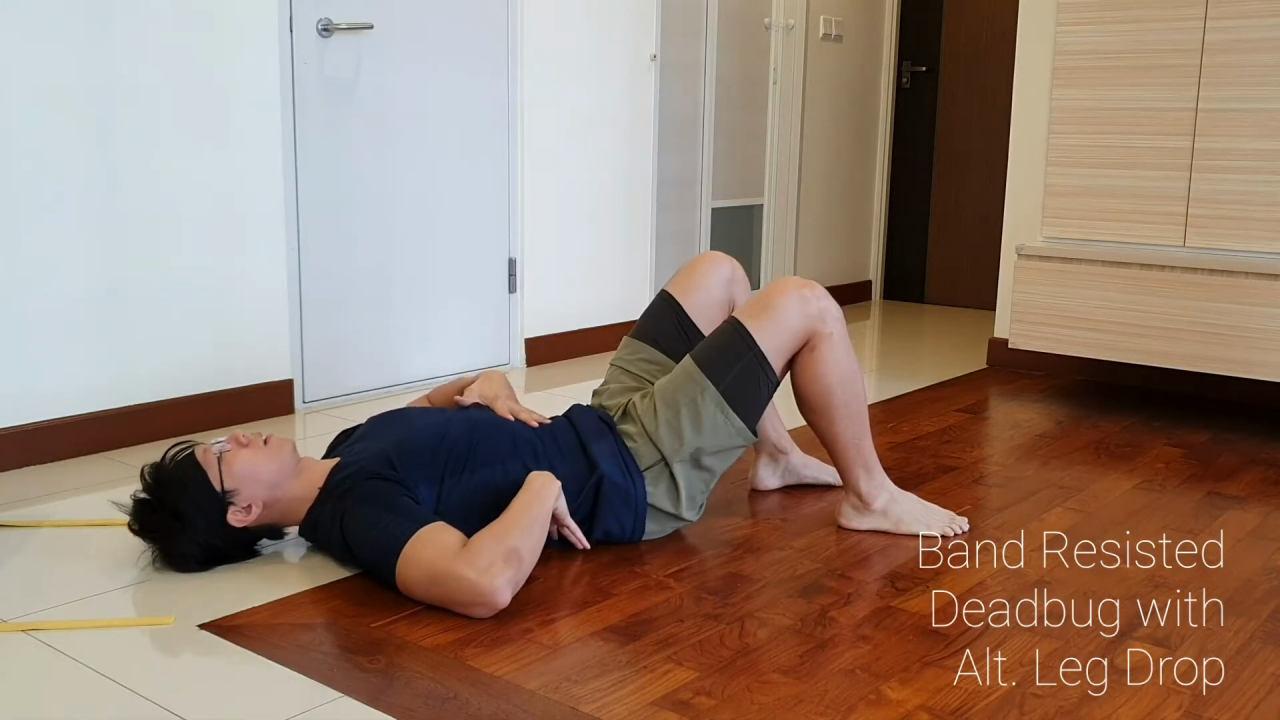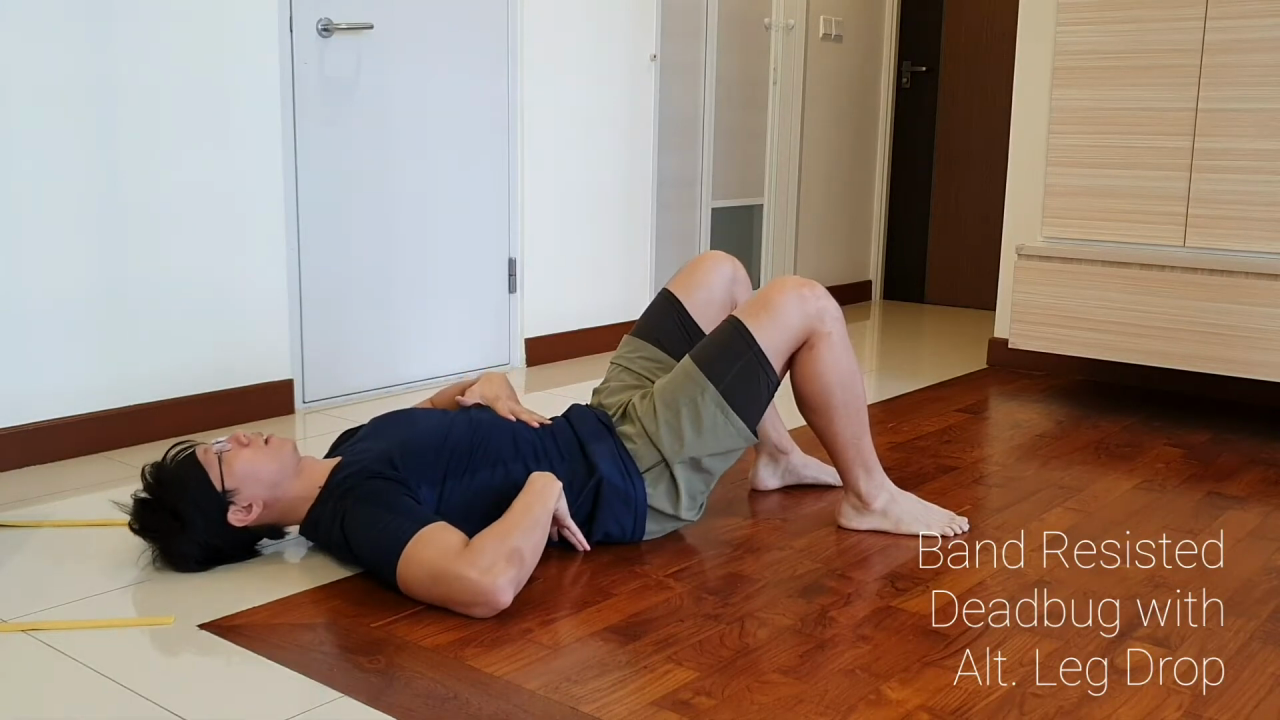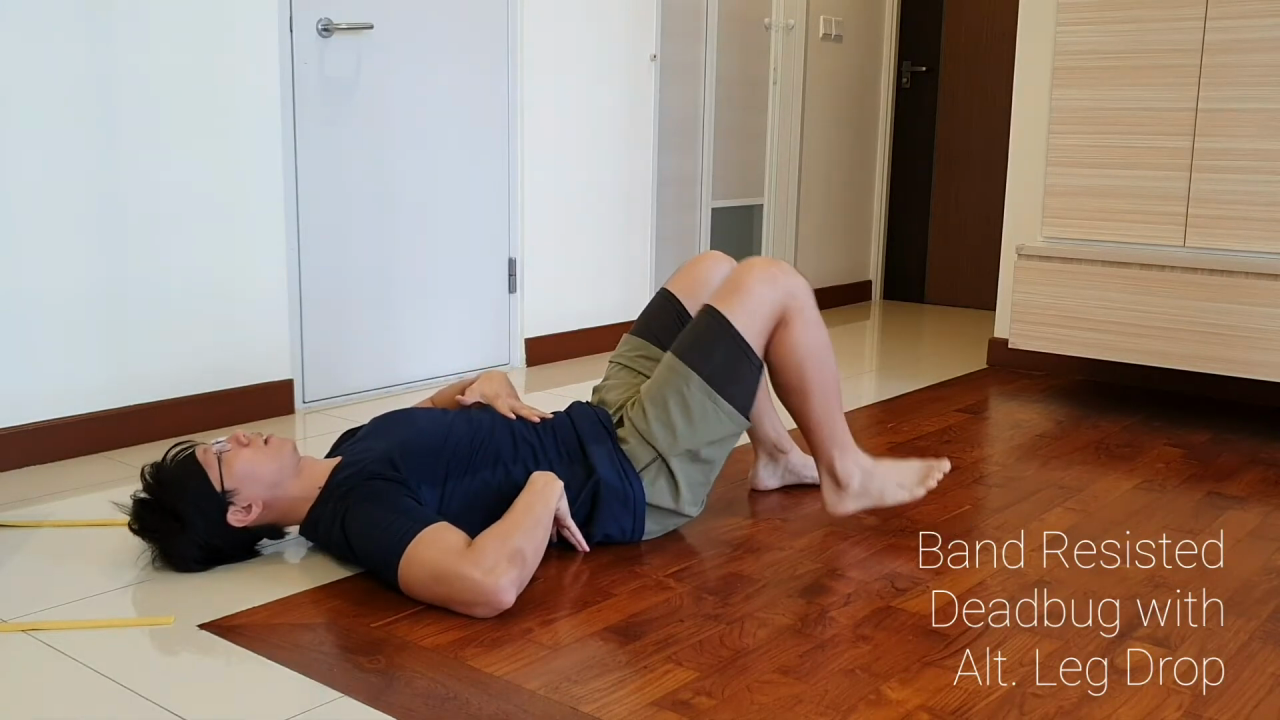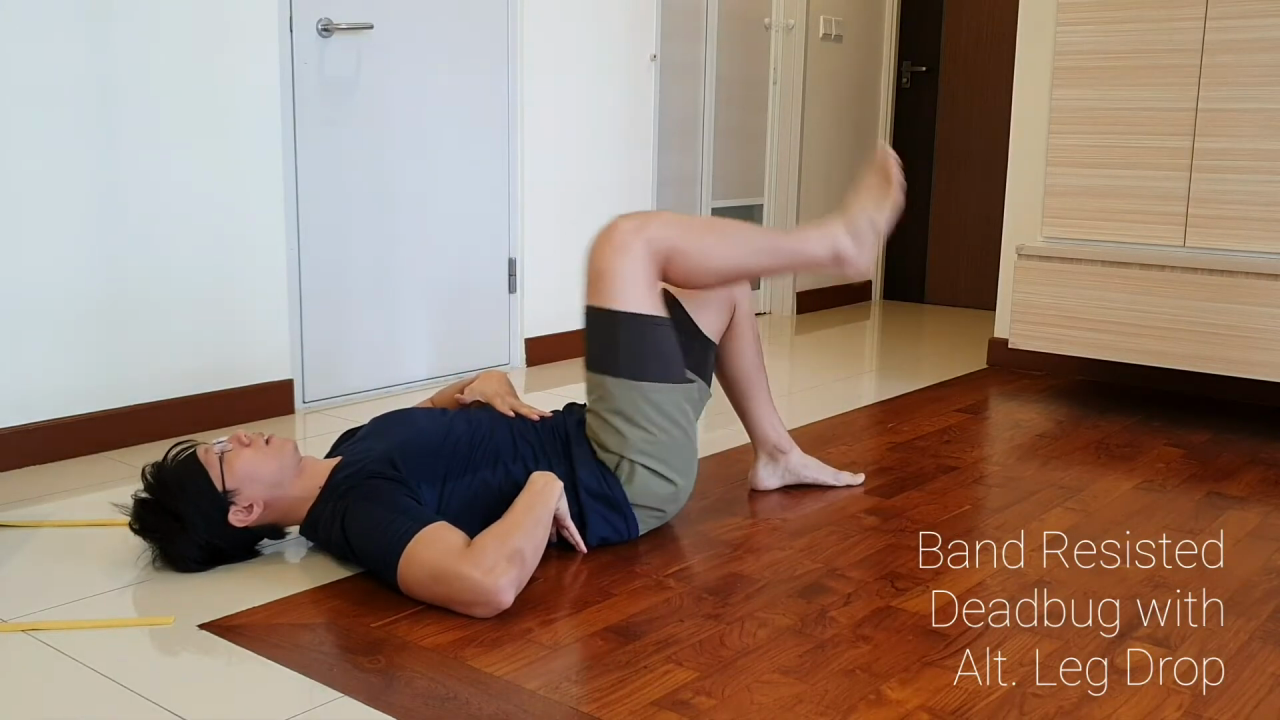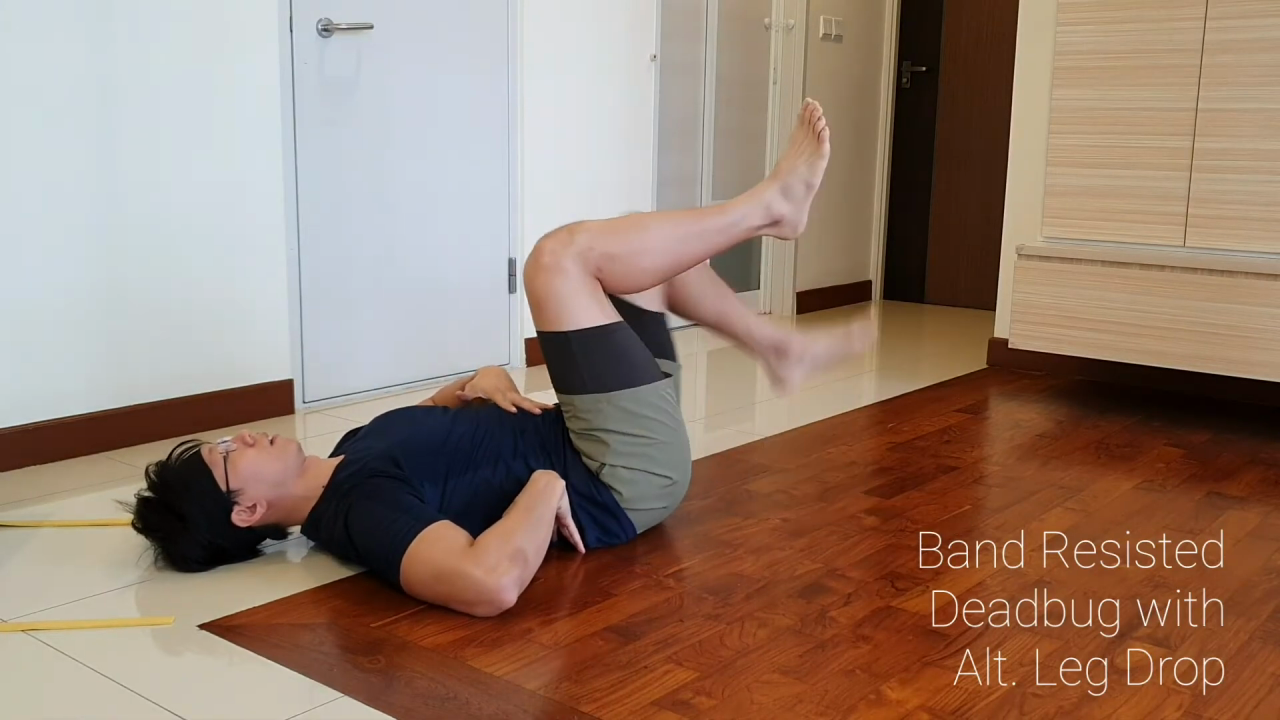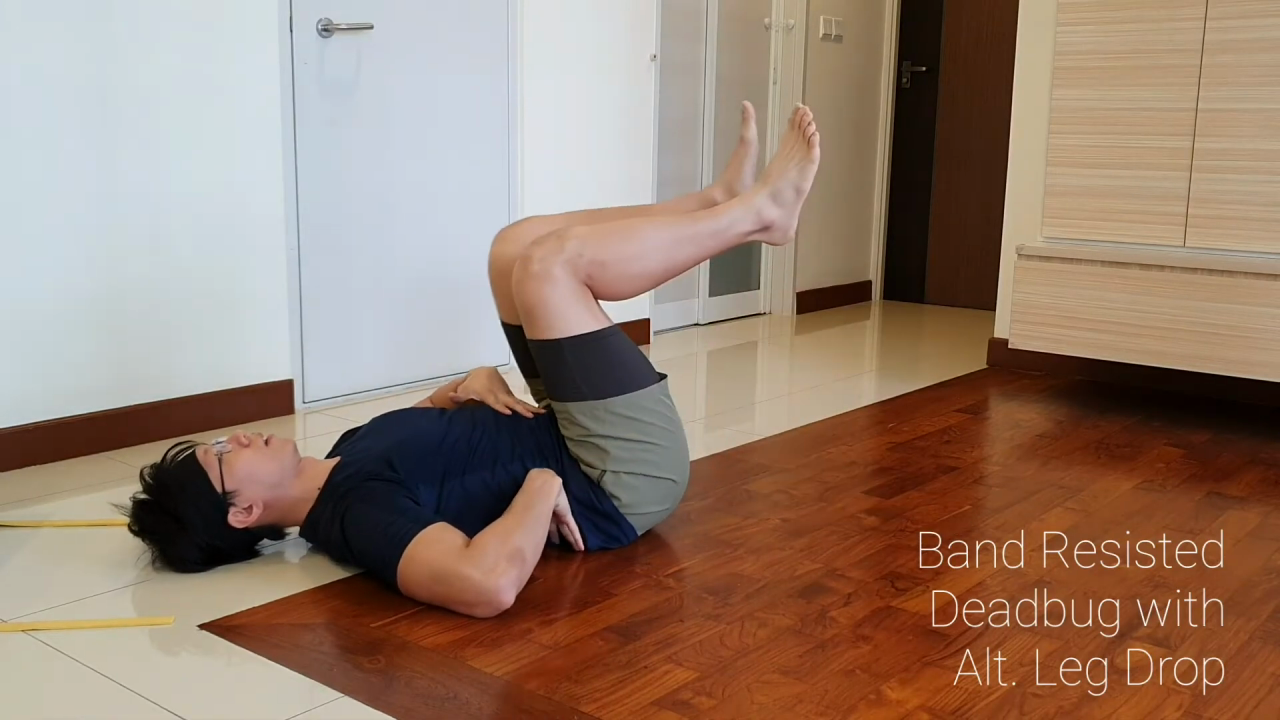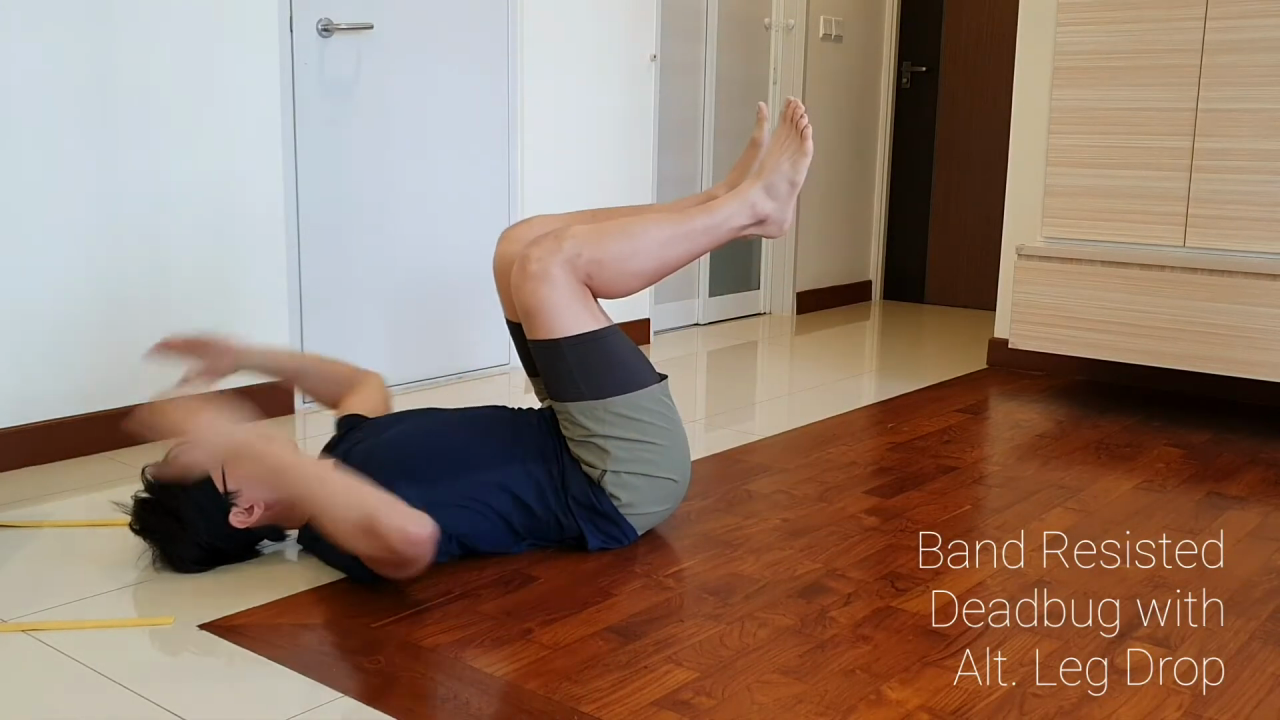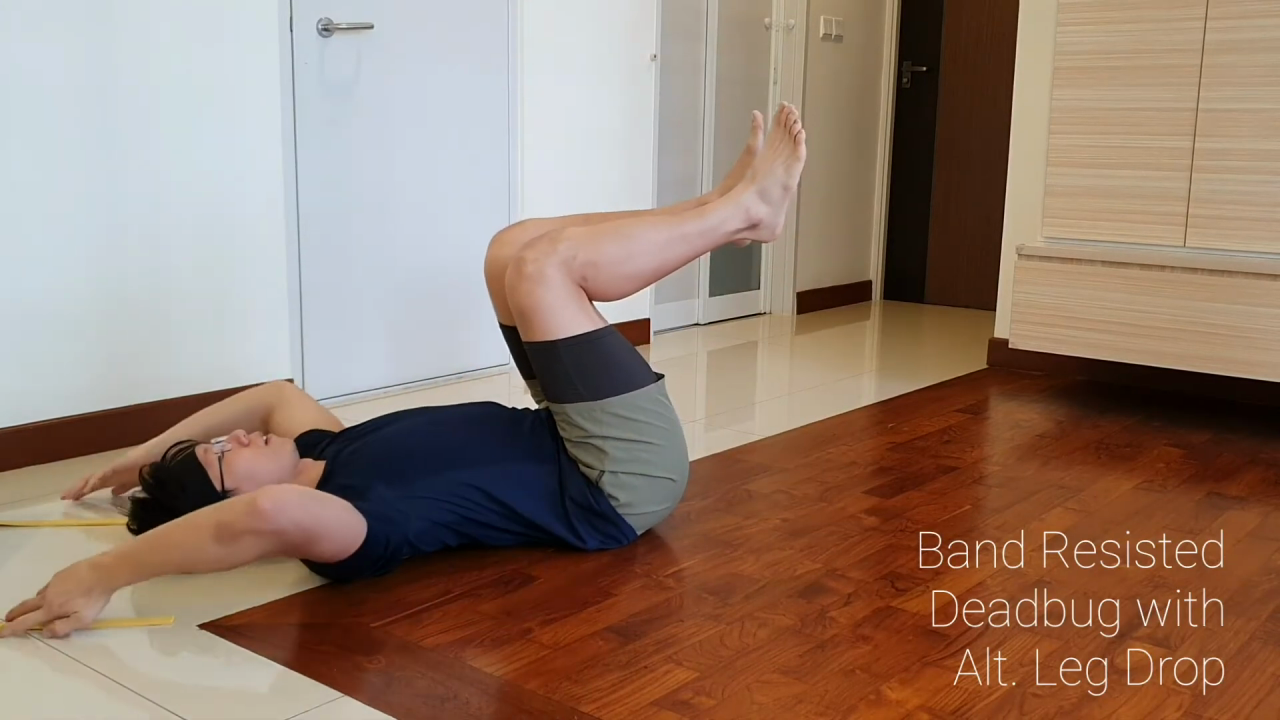
dt=0.4s
person 1, frame 1
left shoulder: (348, 452)
right shoulder: (356, 510)
right elbow: (485, 584)
left wrist: (478, 387)
right wrist: (543, 484)
left hip: (606, 421)
right hip: (642, 474)
left knee: (718, 271)
right knee: (806, 305)
left ankle: (778, 456)
right ankle: (871, 495)
person 1, frame 2
left shoulder: (350, 453)
right shoulder: (357, 510)
right elbow: (486, 583)
left wrist: (479, 388)
right wrist: (542, 486)
left hip: (605, 421)
right hip: (641, 474)
left knee: (720, 270)
right knee: (807, 305)
left ankle: (778, 456)
right ankle: (872, 496)
person 1, frame 3
left shoulder: (348, 454)
right shoulder: (357, 511)
right elbow: (488, 584)
left wrist: (476, 388)
right wrist: (544, 484)
left hip: (603, 422)
right hip: (639, 475)
left knee: (717, 271)
right knee: (774, 284)
left ankle: (778, 455)
right ankle: (848, 473)
person 1, frame 4
left shoulder: (347, 456)
right shoulder: (360, 511)
right elbow: (488, 586)
left wrist: (477, 386)
right wrist: (544, 484)
left hip: (576, 432)
right hip: (630, 480)
left knee: (719, 282)
right knee: (628, 240)
left ankle: (776, 454)
right ankle: (838, 241)
person 1, frame 5
left shoulder: (354, 454)
right shoulder: (362, 508)
right elbow: (490, 585)
left wrist: (475, 384)
right wrist: (548, 482)
left hip: (576, 449)
right hip: (628, 481)
left knee: (647, 256)
right knee: (559, 256)
left ankle: (782, 347)
right ankle: (770, 204)
person 1, frame 6
left shoulder: (349, 454)
right shoulder: (358, 513)
left elbow: (421, 426)
right elbow: (488, 585)
left wrist: (467, 385)
right wrist: (543, 484)
left hip: (564, 443)
right hip: (629, 480)
left knee: (520, 247)
right knee: (548, 264)
left ankle: (722, 204)
right ankle: (758, 211)
person 1, frame 7
left shoulder: (348, 460)
right shoulder: (345, 523)
left elbow: (364, 382)
right elbow: (407, 532)
left wrist: (250, 357)
right wrist: (241, 441)
left hip: (561, 445)
right hip: (628, 482)
left knee: (525, 246)
right knee: (545, 263)
left ankle: (728, 202)
right ankle: (753, 205)
person 1, frame 8
left shoulder: (328, 459)
right shoulder: (343, 517)
left elbow: (279, 393)
right elbow: (268, 517)
left wrist: (148, 451)
right wrist: (103, 573)
left hip: (563, 449)
right hip: (625, 485)
left knee: (518, 250)
right knee: (537, 266)
left ankle: (726, 207)
right ankle: (745, 207)
